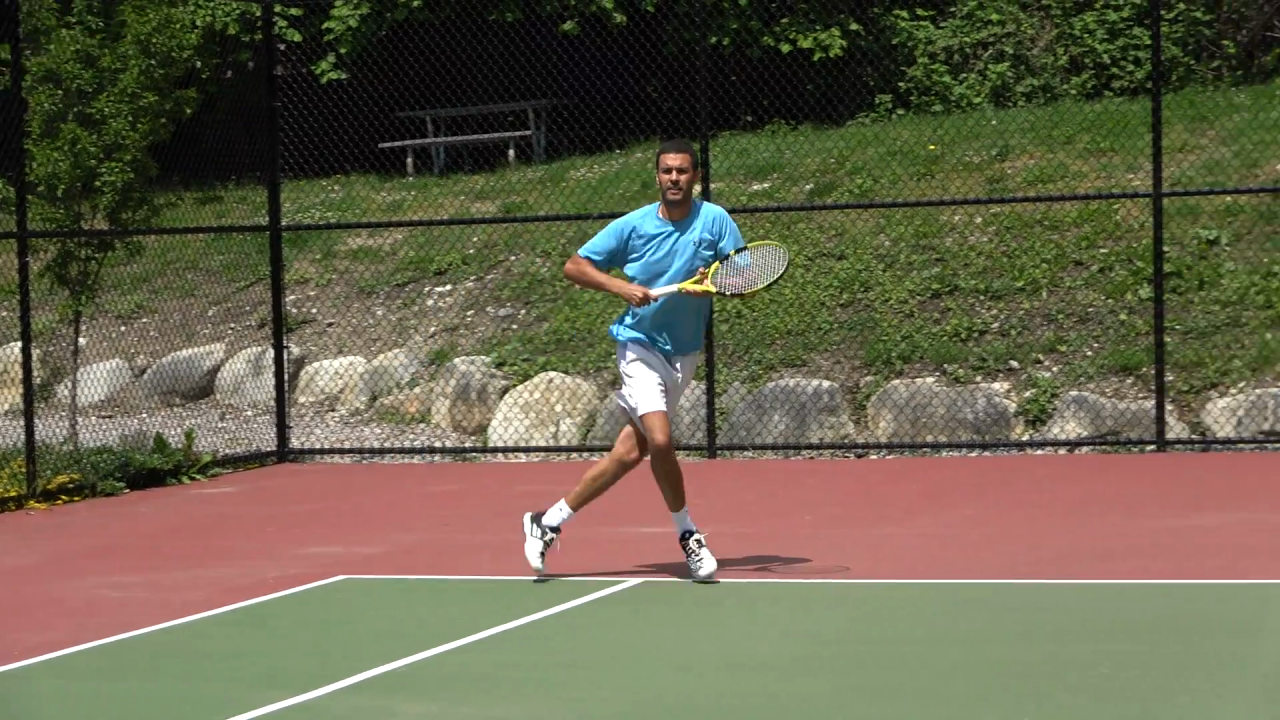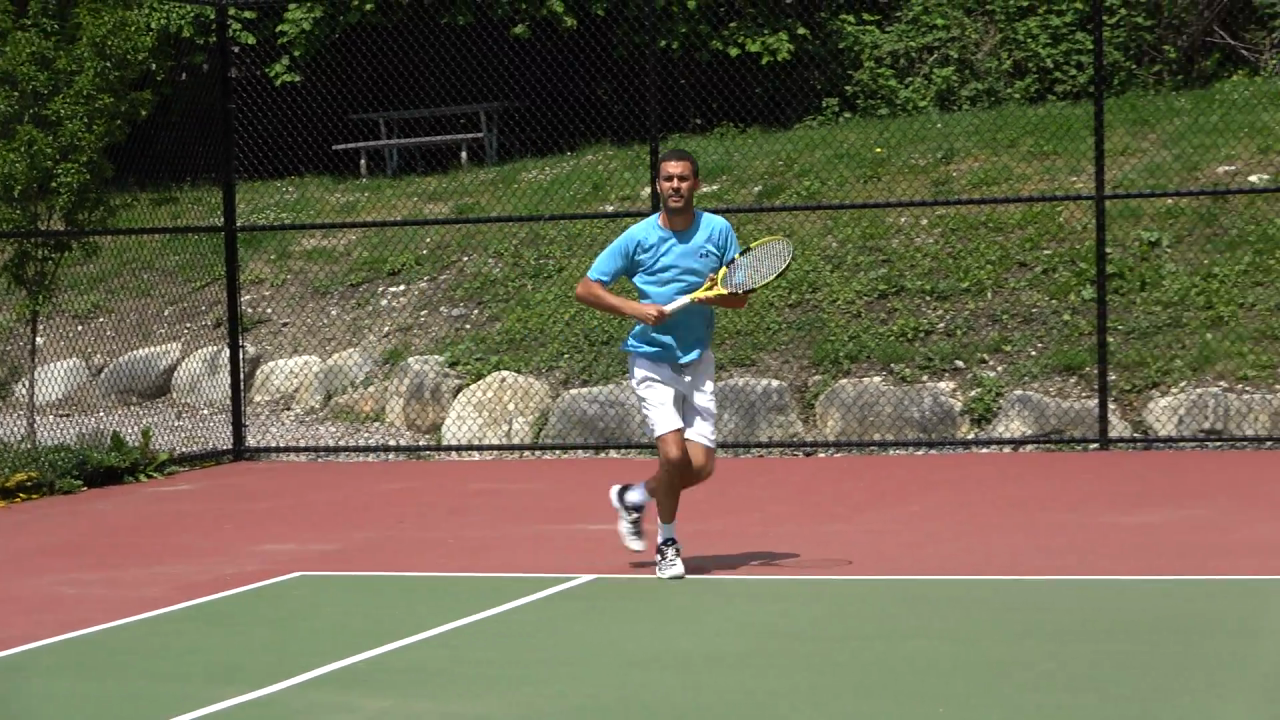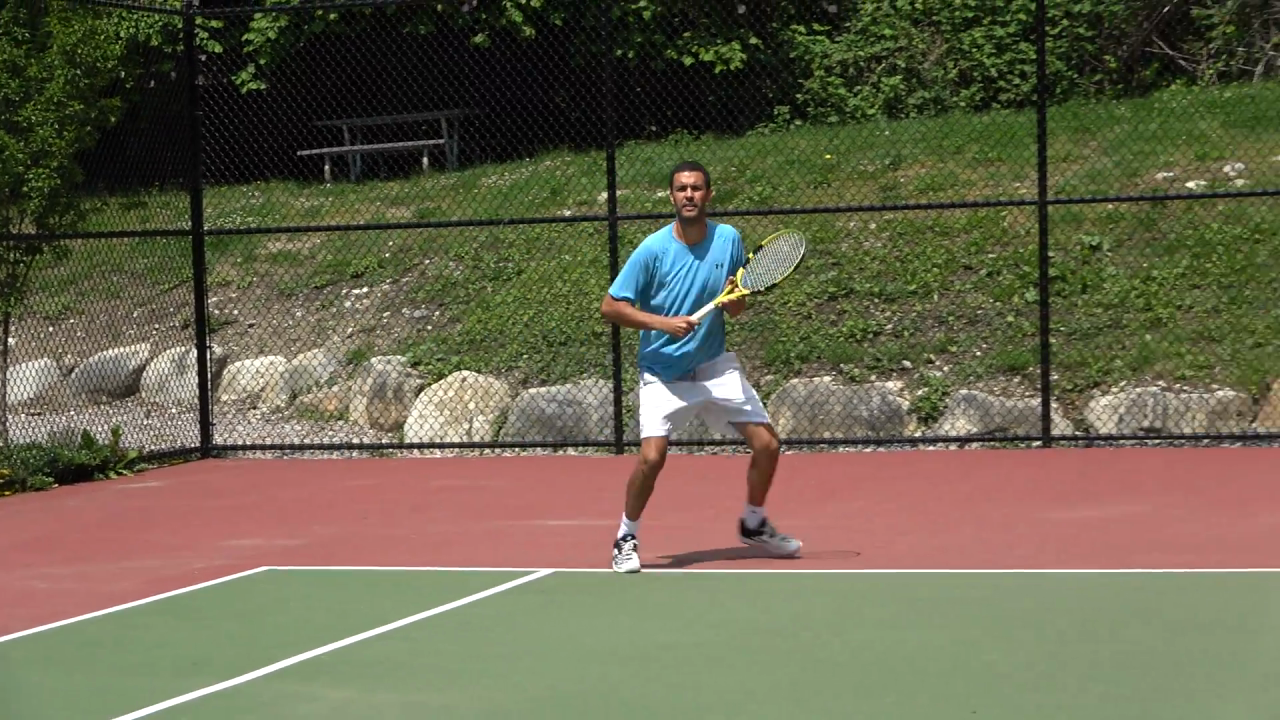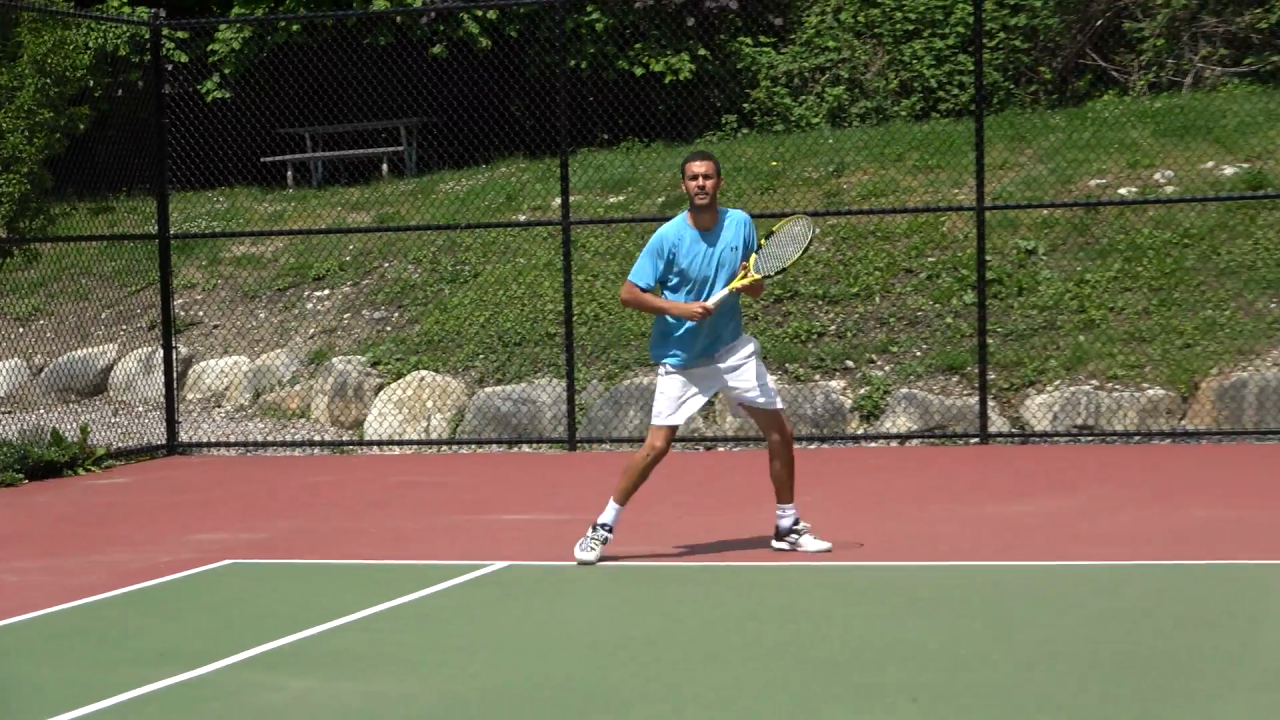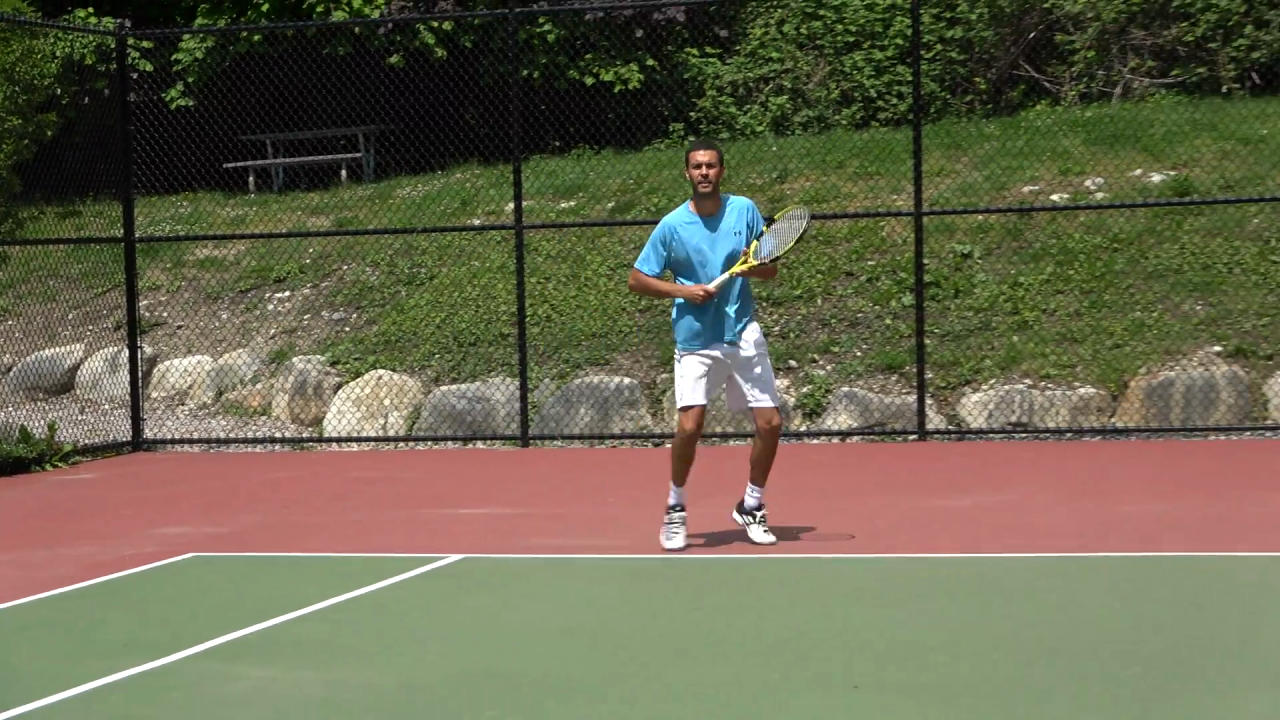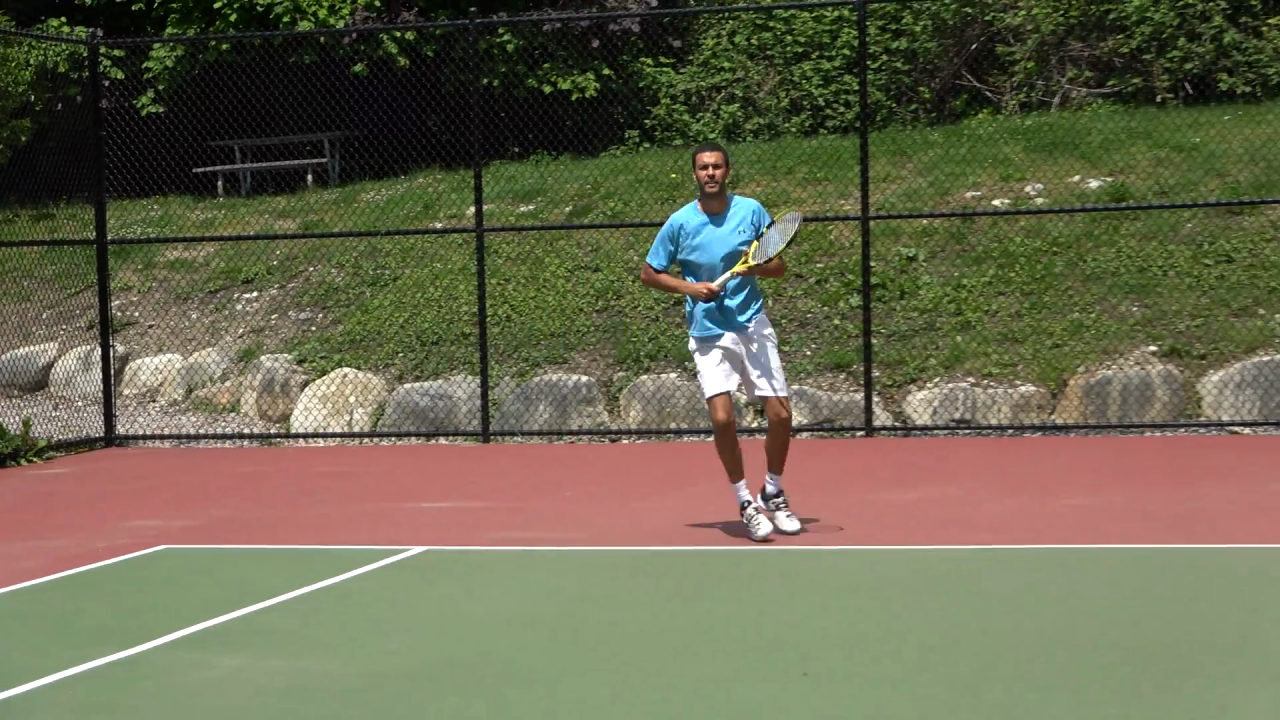
dt=0.1s
person 1, frame 1
left shoulder: (715, 220)
right shoulder: (630, 225)
right elbow: (576, 264)
right wrist: (621, 288)
left hip: (679, 355)
right hip: (639, 348)
left knee: (629, 454)
right knee: (658, 438)
left ankle: (548, 522)
right ankle: (687, 534)
person 1, frame 2
left shoulder: (718, 228)
right shoulder: (639, 237)
left elbow: (739, 299)
right elbow: (584, 290)
left wrist: (715, 295)
right wrist: (634, 309)
left hip: (695, 362)
right hip: (652, 360)
left knee: (700, 466)
right knee: (673, 456)
left ankle: (632, 496)
right ankle: (666, 541)
person 1, frame 3
left shoulder: (729, 238)
right shoulder: (652, 250)
left elbow: (736, 307)
right elbow: (610, 307)
left wrist: (733, 300)
right wrist: (663, 322)
left hip: (715, 364)
right hip: (664, 369)
left knee: (766, 444)
right knee: (652, 456)
left ankle: (754, 523)
right ankle: (626, 538)
person 1, frame 4
left shoulder: (741, 222)
right shoulder: (666, 237)
left elbow: (755, 288)
right elbow: (631, 295)
left wrist: (750, 282)
right wrist: (679, 308)
left hip: (733, 349)
right hip: (681, 358)
left knee: (780, 432)
right knee: (655, 447)
left ankle: (787, 526)
right ankle: (604, 526)
person 1, frame 5
left shoulder: (746, 210)
right shoulder: (671, 226)
left elbow: (770, 269)
right elbow: (636, 282)
left wrist: (753, 268)
right wrist: (683, 291)
left hip: (743, 336)
right hip: (694, 340)
left knee: (770, 426)
right knee: (687, 428)
left ankle: (750, 506)
right ankle: (674, 506)
person 1, frame 6
left shoulder: (752, 210)
right shoulder: (680, 222)
left elbow: (778, 268)
right elbow: (648, 274)
left wrist: (755, 267)
right wrist: (690, 287)
left hip: (753, 327)
right hip: (709, 333)
left knee: (780, 416)
right knee: (722, 418)
left ankle: (772, 495)
right ankle: (745, 502)
